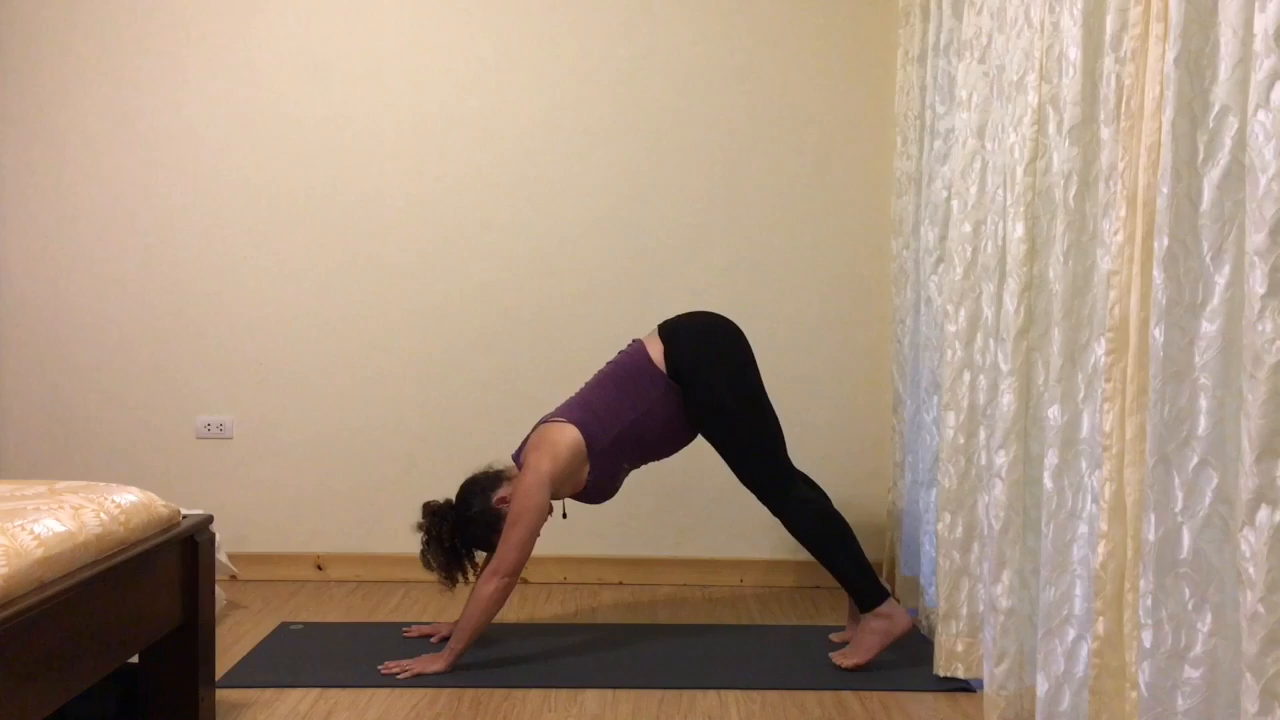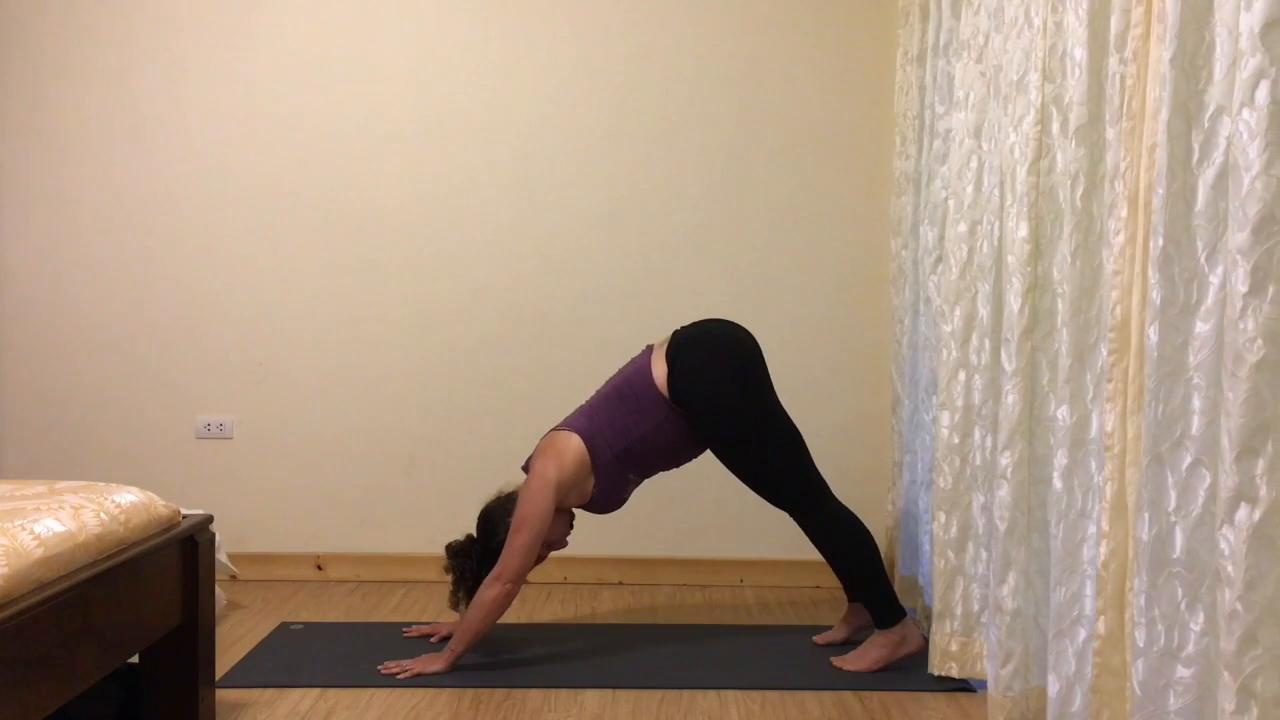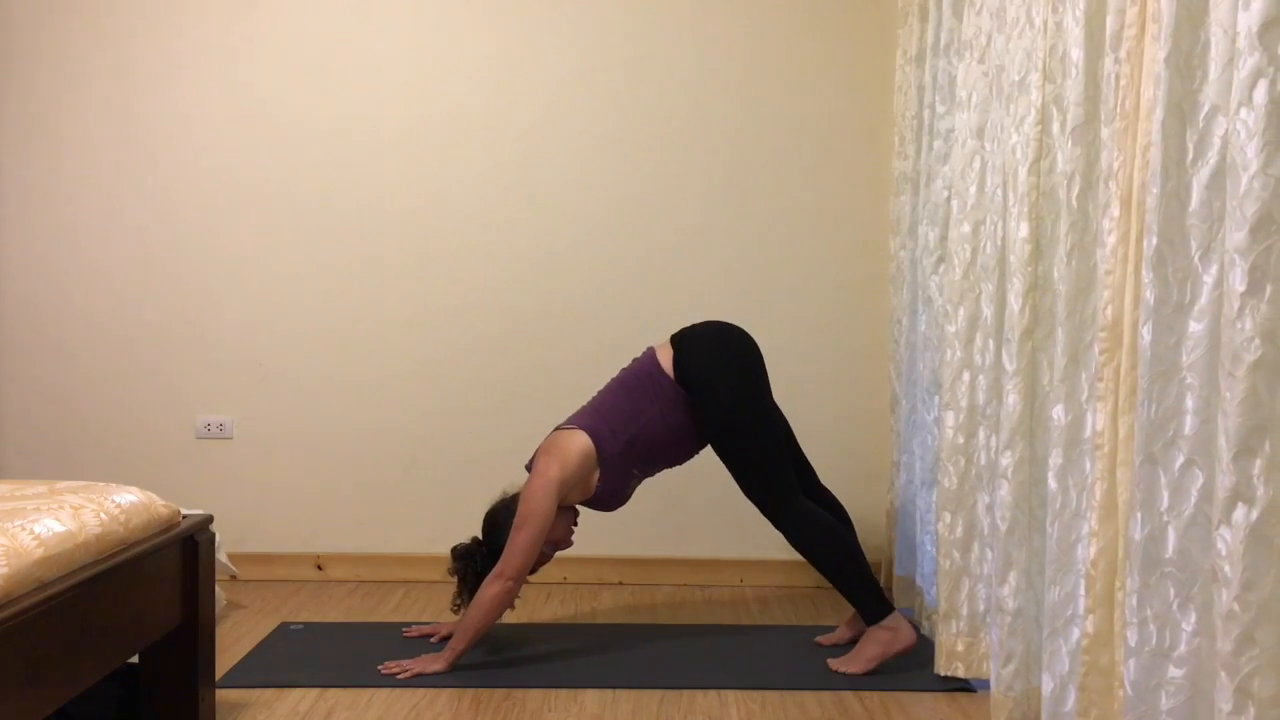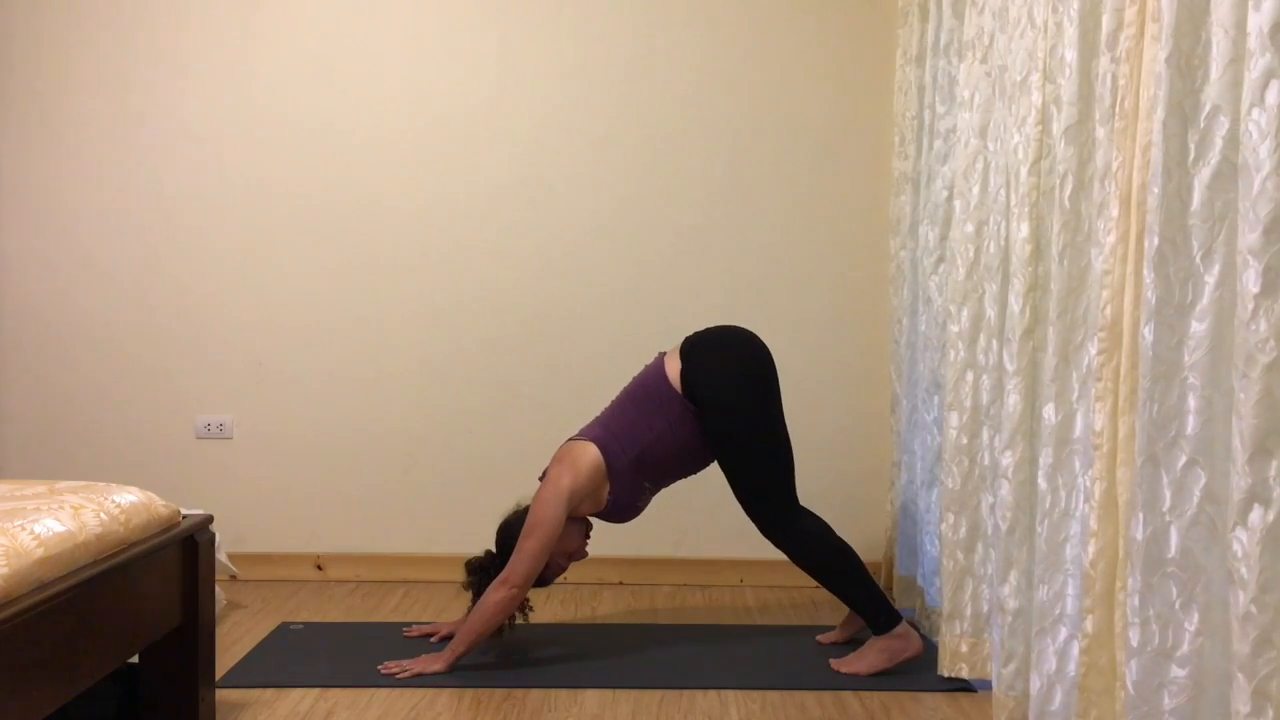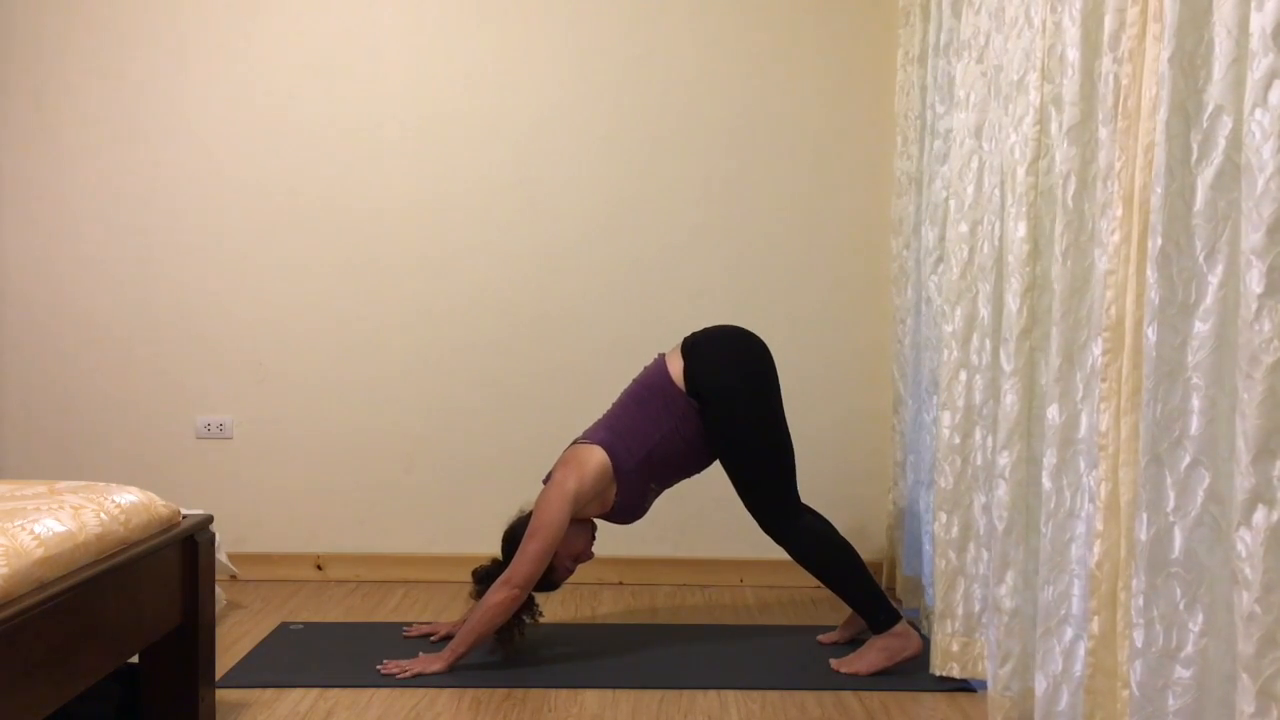
dt=1s
person 1, frame 1
left shoulder: (541, 467)
right shoulder: (536, 465)
left elbow: (502, 573)
right elbow: (500, 568)
left wrist: (446, 656)
right wrist: (460, 624)
left hip: (699, 355)
right hip: (690, 360)
left knee: (777, 487)
right knee: (775, 478)
left ankle: (880, 611)
right ankle: (863, 603)
person 1, frame 2
left shoulder: (549, 477)
right shoulder: (557, 477)
left elbow: (504, 579)
right elbow: (502, 577)
left wrist: (447, 657)
right wrist: (463, 623)
left hip: (707, 371)
right hip: (707, 361)
left knee: (805, 499)
right knee: (801, 490)
left ankle: (895, 628)
right ankle: (862, 605)
person 1, frame 3
left shoulder: (555, 475)
right shoulder: (560, 481)
left elbow: (506, 577)
right elbow: (504, 576)
left wrist: (447, 657)
right wrist: (464, 622)
left hip: (710, 364)
right hip: (708, 369)
left knee: (784, 502)
right knee: (799, 489)
left ankle: (887, 624)
right ankle: (866, 612)
person 1, frame 4
left shoulder: (567, 486)
right shoulder: (577, 491)
left elbow: (511, 584)
right elbow: (508, 582)
left wrist: (446, 658)
right wrist: (466, 622)
left hip: (720, 370)
right hip: (715, 371)
left knee: (778, 516)
right knee: (775, 513)
left ankle: (893, 631)
right ankle: (865, 610)
person 1, frame 5
left shoulder: (571, 488)
right shoulder: (576, 496)
left elbow: (513, 586)
right elbow: (510, 582)
left wrist: (445, 657)
right wrist: (463, 623)
left hip: (722, 366)
right hip: (715, 373)
left knee: (780, 514)
right knee: (778, 513)
left ankle: (894, 629)
right ankle: (867, 611)
